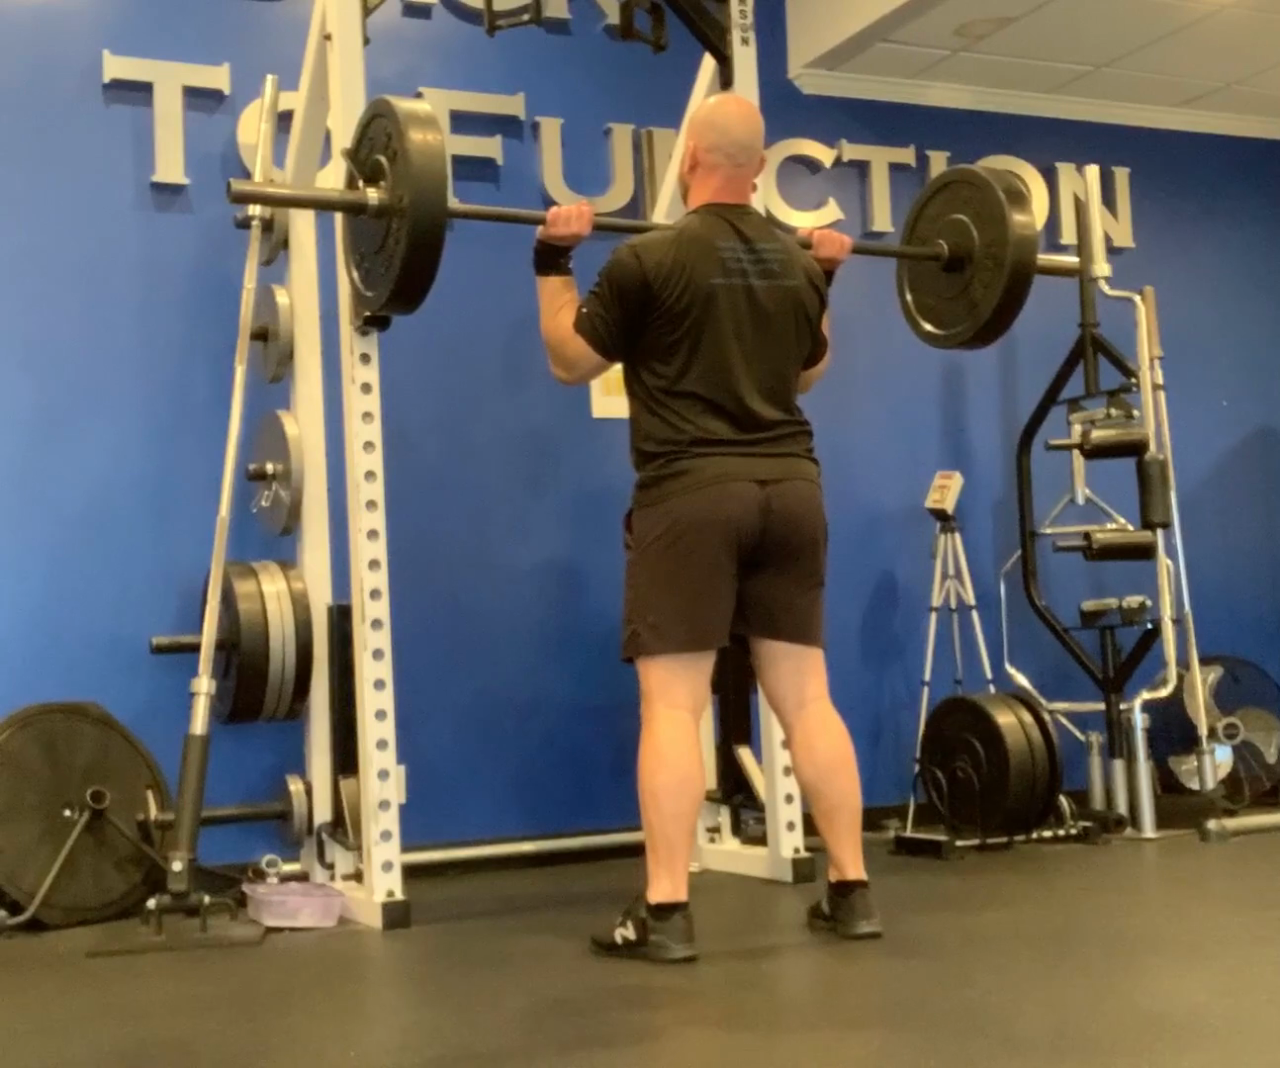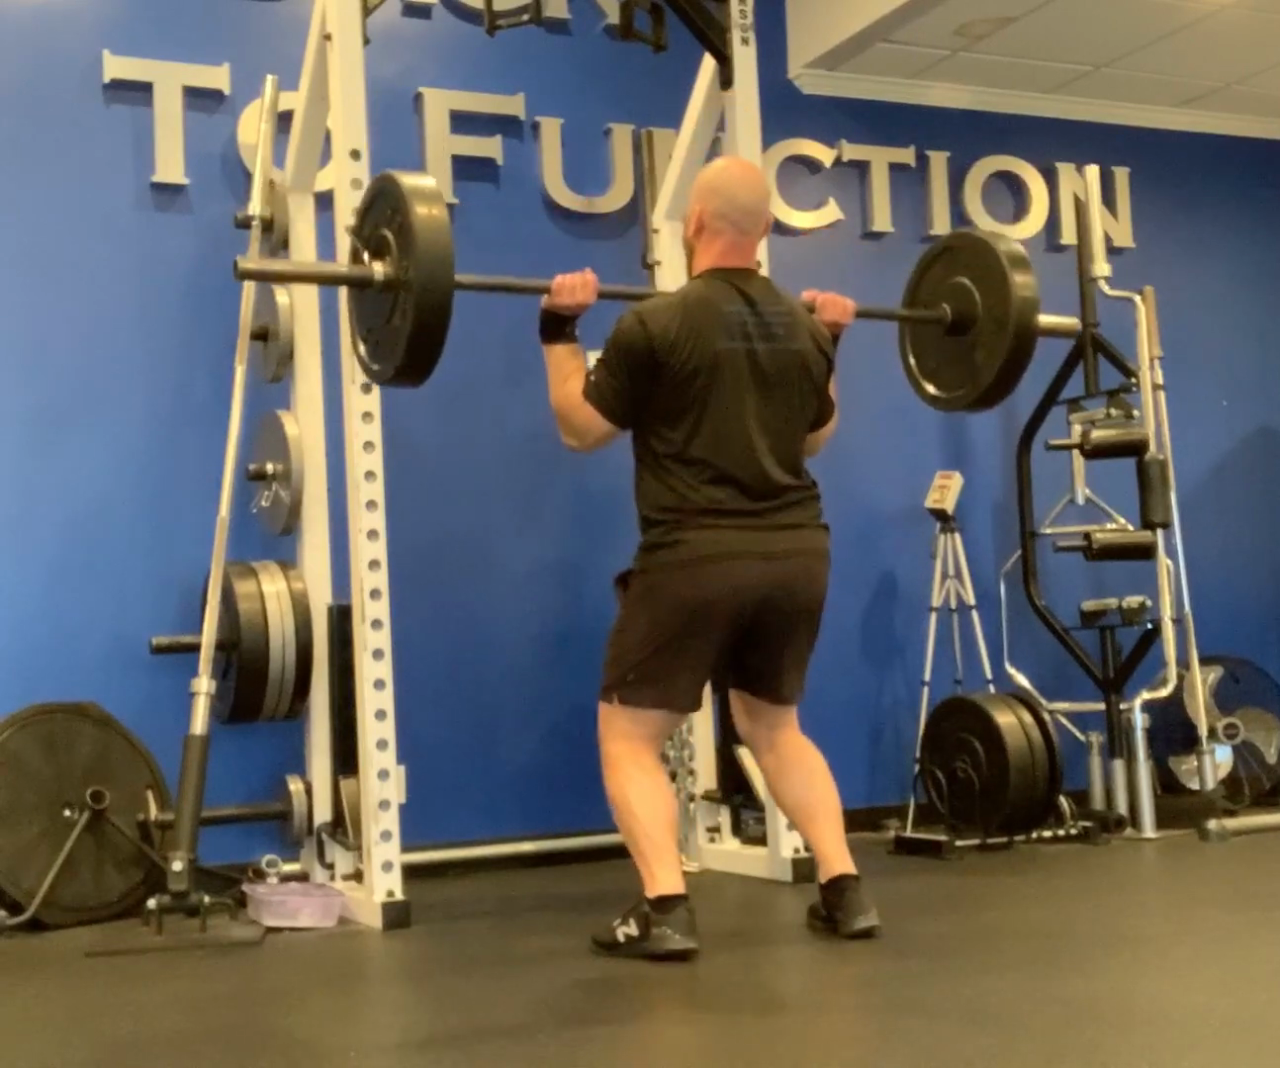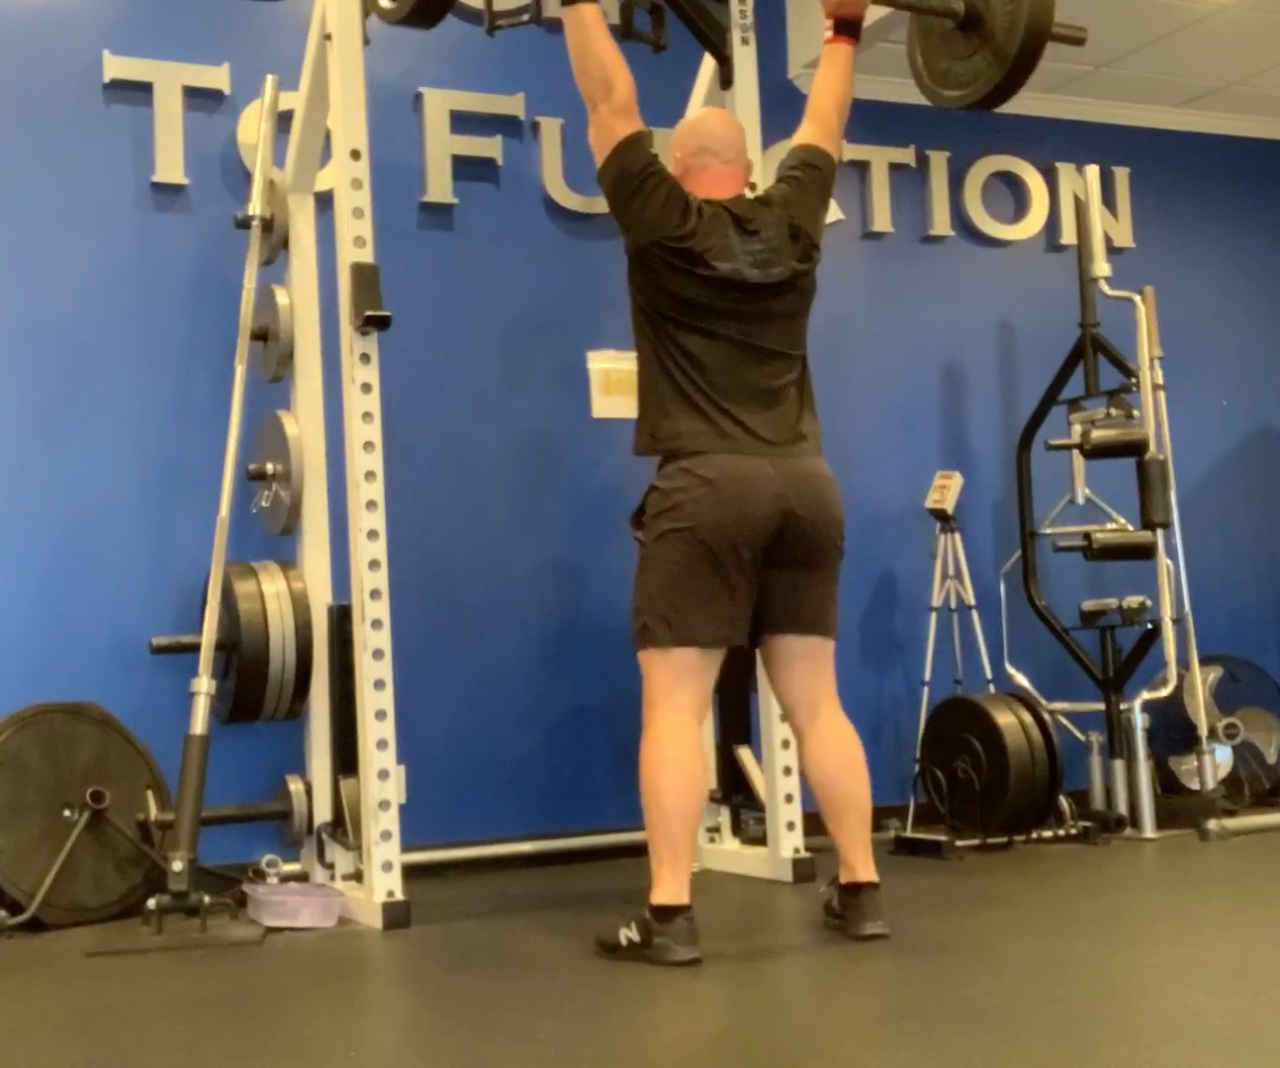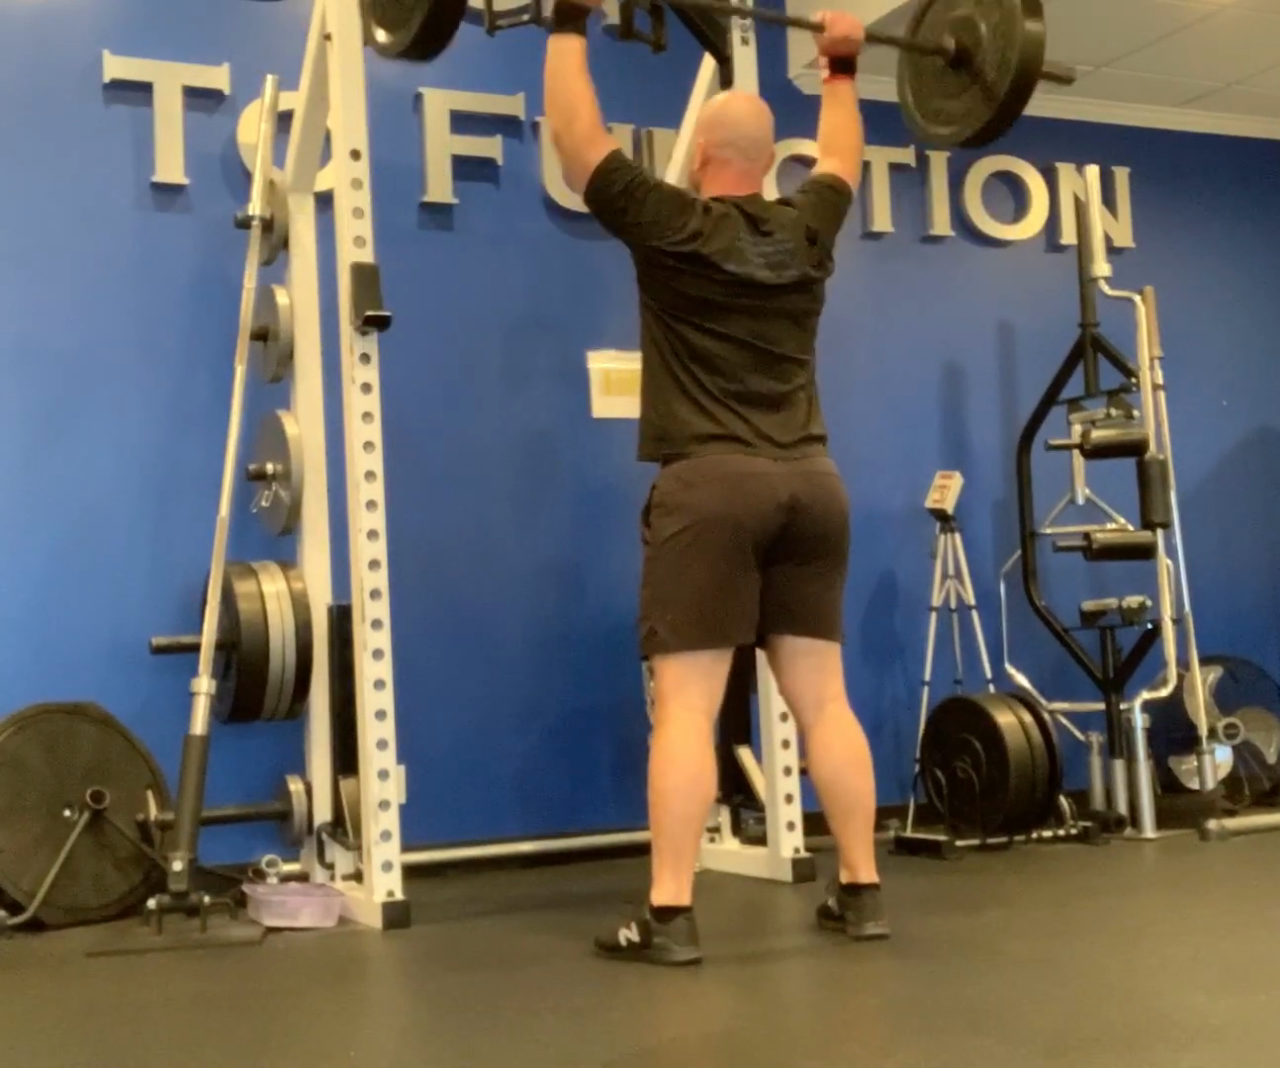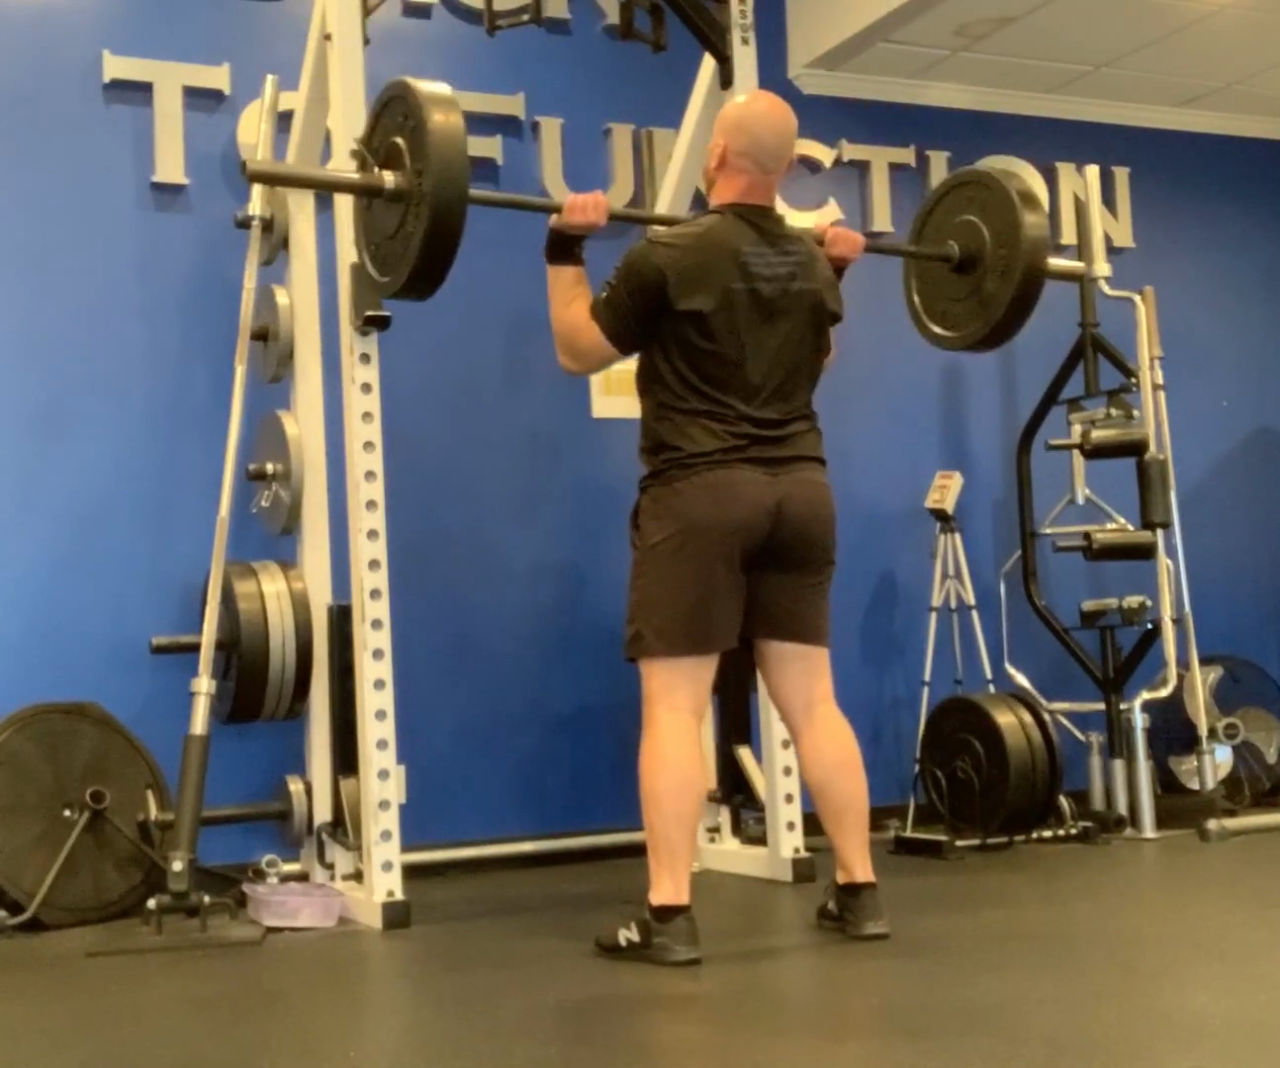
dt=0.7s
person 1, frame 1
left shoulder: (651, 257)
right shoulder: (797, 263)
left elbow: (570, 358)
left wrist: (553, 257)
left hip: (692, 495)
right hip: (793, 489)
left knee: (672, 704)
right knee: (806, 699)
left ankle: (665, 913)
right ankle: (851, 890)
person 1, frame 2
left shoulder: (657, 325)
right shoulder: (800, 327)
left elbow: (581, 429)
left wrist: (559, 330)
left hip: (694, 561)
right hip: (797, 556)
left knee: (629, 739)
right knee: (774, 730)
left ankle: (666, 908)
right ankle: (845, 888)
person 1, frame 3
left shoulder: (663, 223)
right shoulder: (793, 222)
left elbow: (611, 103)
right elbow: (824, 122)
left hip: (707, 489)
right hip: (804, 486)
left knee: (673, 708)
right knee: (816, 703)
left ankle: (669, 914)
right ankle: (861, 891)
person 1, frame 4
left shoulder: (671, 224)
right shoulder: (805, 229)
left elbow: (575, 133)
right elbow: (842, 163)
left hip: (712, 486)
right hip: (811, 483)
left knee: (686, 703)
right knee: (822, 699)
left ankle: (670, 915)
right ankle: (861, 890)
person 1, frame 5
left shoulder: (669, 253)
right shoulder: (812, 267)
left elbow: (577, 349)
left wrist: (566, 246)
left hip: (700, 494)
right hip: (801, 489)
left knee: (674, 706)
right knee: (811, 701)
left ankle: (669, 916)
right ankle: (860, 891)
